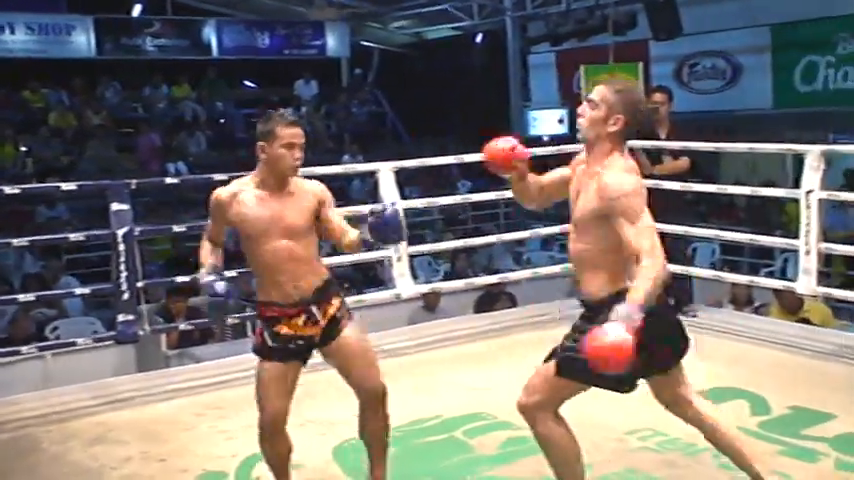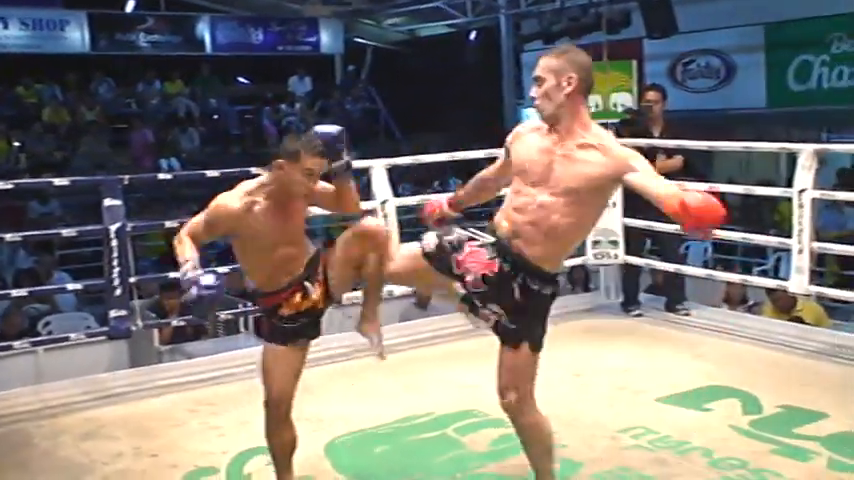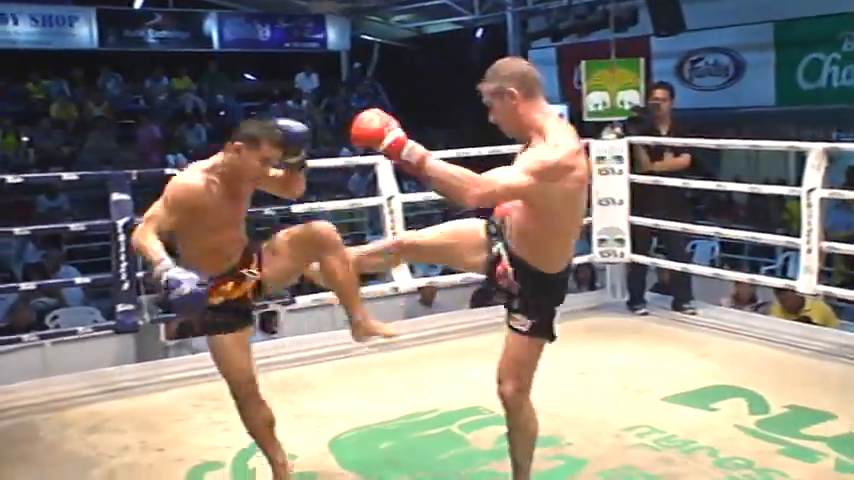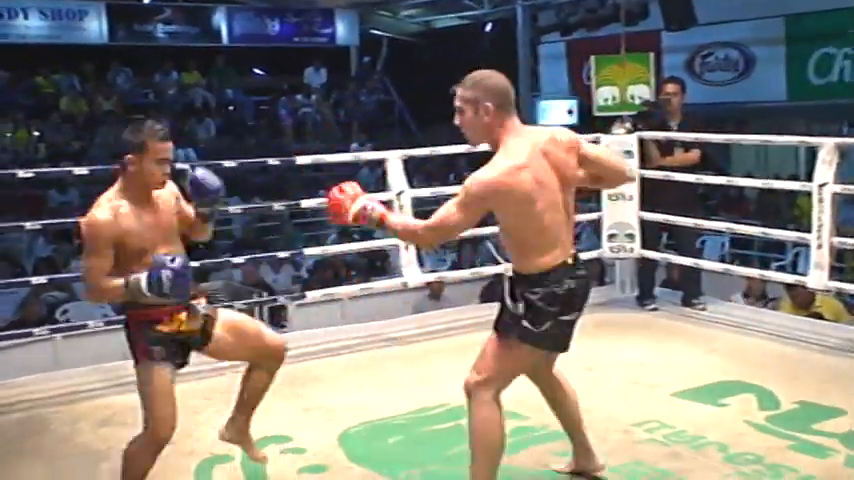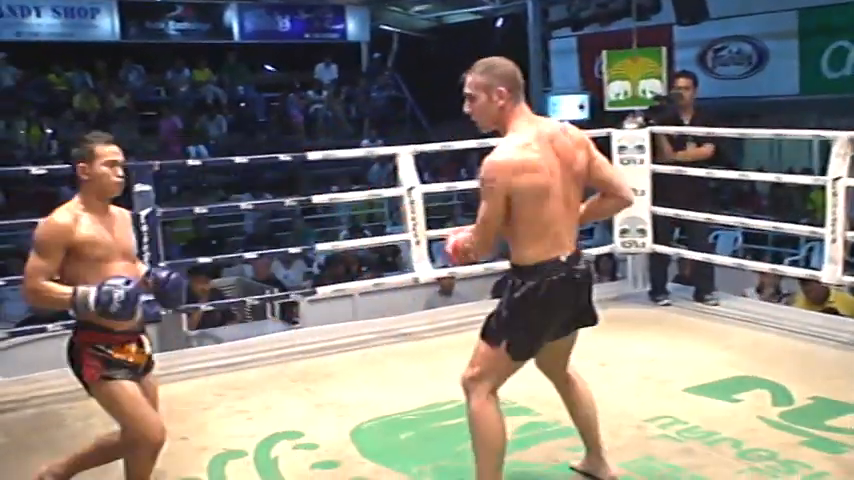
dt=0.2s
person 1, frame 1
left shoulder: (616, 182)
right shoulder: (585, 164)
left elbow: (653, 261)
right elbow: (534, 197)
left wrist: (624, 318)
right wrist: (518, 170)
left hip: (613, 314)
right hip: (637, 312)
left knee: (535, 405)
right knee: (684, 402)
person 1, frame 2
left shoulder: (609, 154)
right shoulder: (525, 136)
left elbow: (670, 196)
right elbow: (492, 179)
left wrist: (689, 205)
right wrist: (451, 205)
left hip: (527, 281)
right hip: (489, 251)
left knee: (516, 398)
right knee: (394, 267)
person 1, frame 3
left shoulder: (557, 153)
right shoulder: (554, 136)
left elbow: (476, 192)
left wrist: (403, 148)
left hip: (538, 280)
right hip: (503, 241)
left knee: (512, 390)
right knee: (411, 245)
person 1, frame 4
left shoulder: (494, 178)
right shoulder: (561, 140)
left elbow: (429, 234)
right elbow: (623, 175)
left wrist: (369, 212)
left hip: (544, 294)
right hip: (563, 275)
left knee: (481, 387)
right knee: (540, 371)
person 1, frame 5
left shoulder: (501, 162)
right shoulder: (570, 136)
left elbow: (480, 246)
right elbow: (622, 196)
left wrist: (456, 242)
left hip: (536, 286)
right hip: (572, 272)
left knee: (478, 383)
right knee: (556, 369)
person 2, frame 1
left shoulder: (314, 191)
right shoulder: (228, 199)
left elbow: (346, 242)
right elbow: (212, 243)
left wrist: (372, 232)
right wrist: (210, 277)
left hip: (325, 304)
right hip: (278, 321)
left knee: (374, 392)
right knee: (271, 422)
person 2, frame 2
left shoulder: (301, 188)
right shoulder: (233, 206)
left elbow: (349, 206)
right elbow: (184, 238)
left wrist: (340, 166)
right wrist: (192, 274)
left hip: (319, 274)
right hip: (281, 305)
left knee: (371, 229)
right knee: (277, 405)
left ankle: (369, 315)
person 2, frame 3
left shoulder: (245, 169)
right shoulder: (189, 185)
left elbow: (293, 189)
right elbow: (143, 234)
left wrist: (293, 160)
right wrist: (169, 272)
left hip: (252, 266)
right hip: (216, 294)
left knee: (322, 234)
right knee: (245, 392)
left ankle: (359, 320)
person 2, frame 4
left shoulder: (168, 190)
right shoulder: (104, 218)
left elbow: (199, 234)
right elbow: (95, 290)
left wrist: (204, 210)
right wrist: (144, 285)
left hip: (193, 310)
right hip: (152, 327)
left knee: (273, 349)
right knee: (160, 432)
left ankle: (238, 427)
person 2, frame 5
left shoulder: (122, 216)
right shoulder: (62, 223)
right elbow: (33, 288)
left wrist: (155, 279)
right wrist: (90, 299)
left hip: (134, 342)
right hip: (97, 348)
left knee: (138, 436)
right knee: (151, 436)
person 3, frame 1
left shoulder: (680, 135)
right shoulder: (640, 133)
left elbow: (684, 164)
right elbow: (642, 167)
left wrist: (654, 169)
left hip: (674, 202)
left knee: (678, 253)
left ankle: (682, 301)
person 3, frame 2
left shoulder: (675, 133)
right shoulder: (634, 131)
left elbow: (678, 163)
right hip: (637, 201)
left knee: (672, 253)
right knee: (633, 252)
left ankle: (676, 300)
right ankle: (631, 301)
person 3, frame 3
left shoulder: (681, 132)
right shoulder: (642, 130)
left elbow: (685, 161)
right elbow: (641, 165)
left wrist: (653, 166)
right wrist: (647, 148)
left hip: (672, 201)
right hip: (644, 200)
left knee: (679, 252)
right knee: (639, 252)
left ankle: (682, 300)
right ankle: (636, 300)
person 3, frame 4
left shoulder: (692, 126)
right shoulder: (652, 125)
left elbow: (695, 156)
right elbow: (651, 160)
left wrist: (664, 161)
left hip: (683, 197)
right hip: (654, 196)
left knee: (689, 248)
right knee: (649, 247)
left ankle: (692, 295)
right ankle: (646, 295)
person 3, frame 5
left shoulder: (705, 120)
right shoulder: (664, 119)
left elbow: (708, 151)
right elbow: (664, 155)
left wrist: (676, 155)
right wrist: (658, 128)
left hip: (695, 191)
right hip: (667, 190)
left knee: (701, 242)
right knee: (661, 242)
left ankle: (704, 290)
right ankle: (658, 290)
